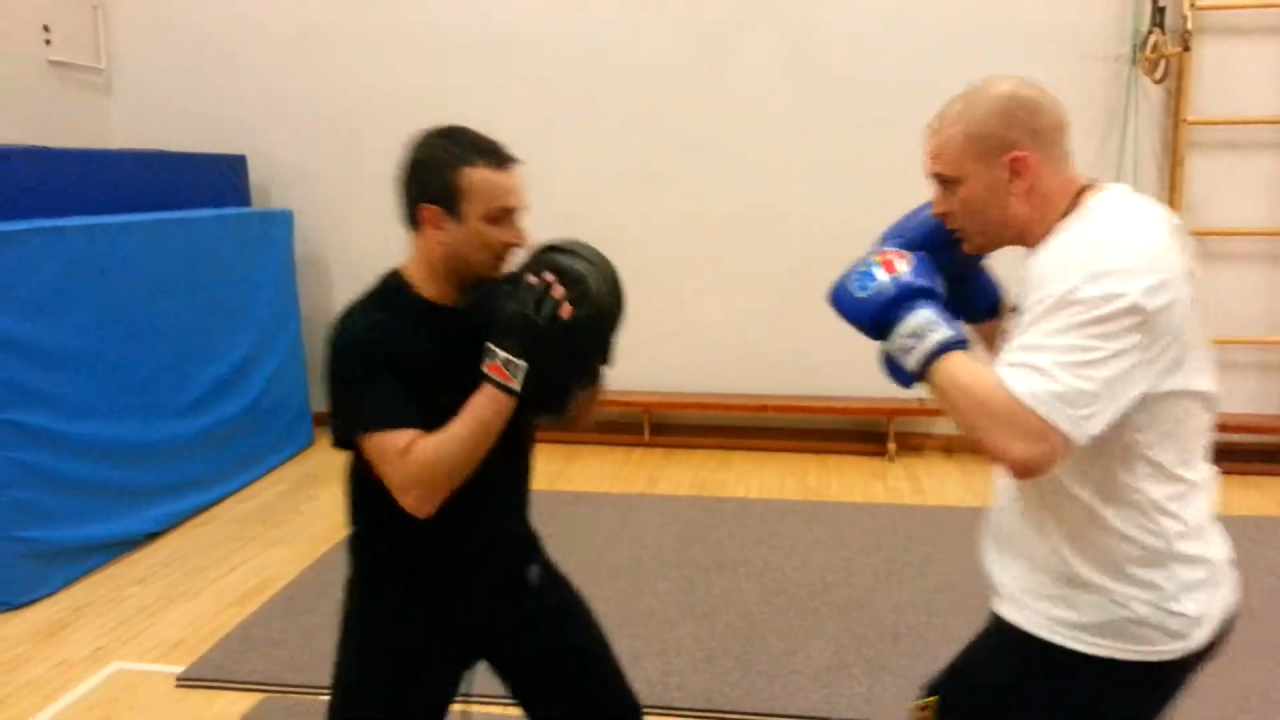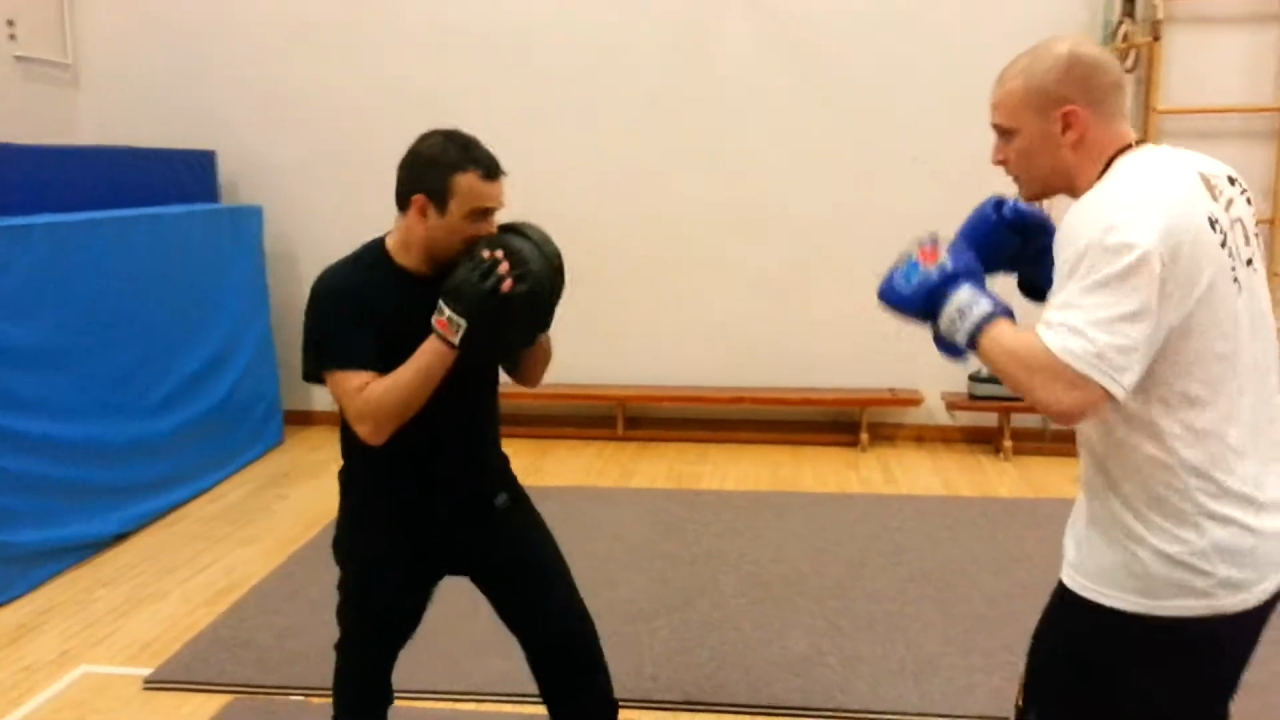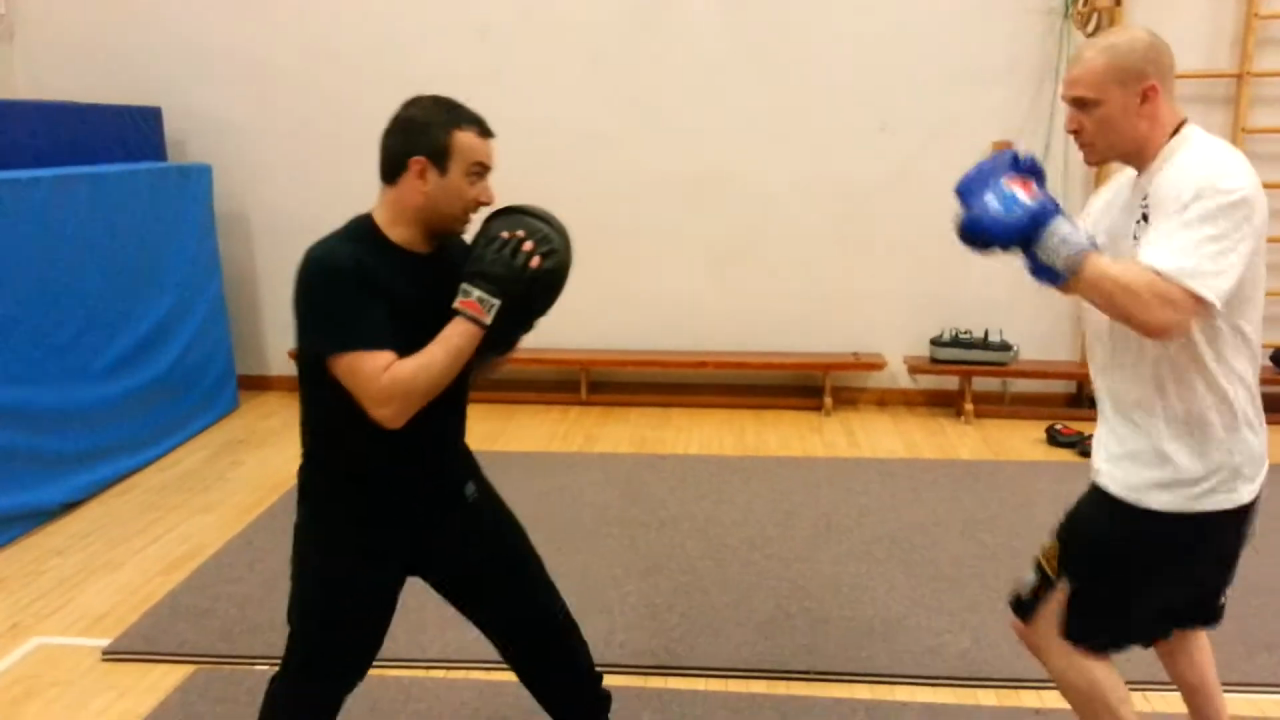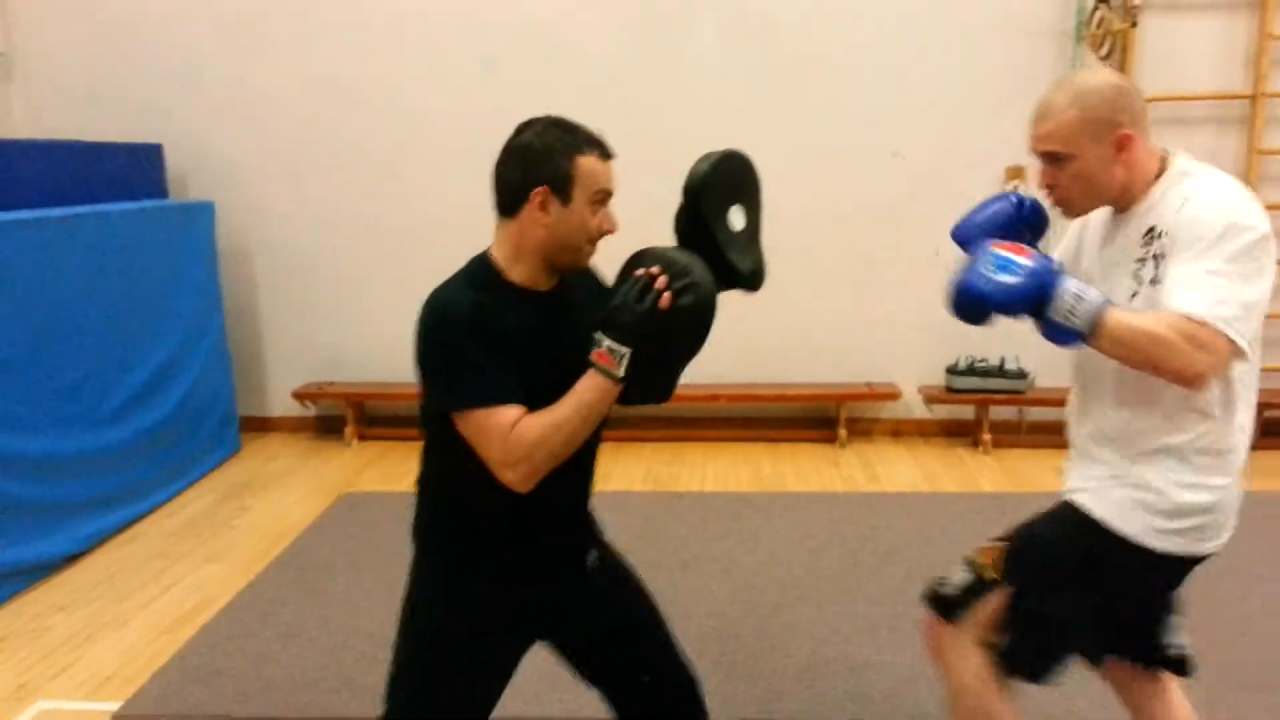
dt=0.7s
person 1, frame 1
left shoulder: (1102, 267)
right shoulder: (1113, 223)
left elbow: (1025, 440)
right elbow: (1043, 379)
left wrist: (916, 323)
right wrist: (969, 299)
left hip: (1101, 620)
person 1, frame 2
left shoulder: (1118, 219)
right shoulder: (1204, 177)
left elbow: (1062, 389)
left wrist: (958, 301)
right wrist: (1044, 264)
left hip: (1164, 565)
person 1, frame 3
left shoulder: (1213, 183)
right shoulder: (1135, 180)
left elbow: (1160, 309)
right elbow: (1089, 275)
left wrist: (1043, 229)
right wrist: (1027, 215)
left hip: (1176, 477)
right hip: (1189, 464)
left knee: (1048, 625)
right knee: (1167, 615)
person 1, frame 4
left shoulder: (1219, 214)
right shoulder: (1102, 215)
left elbow: (1192, 355)
right elbow: (1083, 324)
left wrist: (1055, 293)
right wrist: (1021, 261)
left hip: (1148, 507)
right hip: (1140, 498)
left knee: (952, 629)
right knee: (1130, 662)
person 2, frame 1
left shoulder: (509, 301)
right shoulder: (370, 334)
left elbow: (574, 408)
right elbow: (417, 486)
right wrist: (508, 365)
left hip: (511, 568)
right hip: (403, 594)
person 2, frame 2
left shoulder: (473, 272)
right shoulder: (345, 290)
left elbow: (527, 375)
right elbow: (371, 419)
right wrist: (452, 322)
left hip: (486, 495)
right hip: (388, 515)
left knee: (567, 639)
right knee: (364, 661)
person 2, frame 3
left shoulder: (450, 252)
right shoulder: (337, 268)
left elbow: (477, 361)
right elbow: (390, 400)
left wrist: (515, 300)
right wrist: (479, 303)
left hip: (449, 490)
right hip: (352, 512)
left knee: (542, 625)
right knee: (318, 670)
person 2, frame 4
left shoulder: (580, 287)
right shoulder: (459, 315)
right elbow: (518, 461)
left wrist: (682, 297)
right wrist: (613, 355)
left hip: (570, 553)
right hip: (471, 575)
